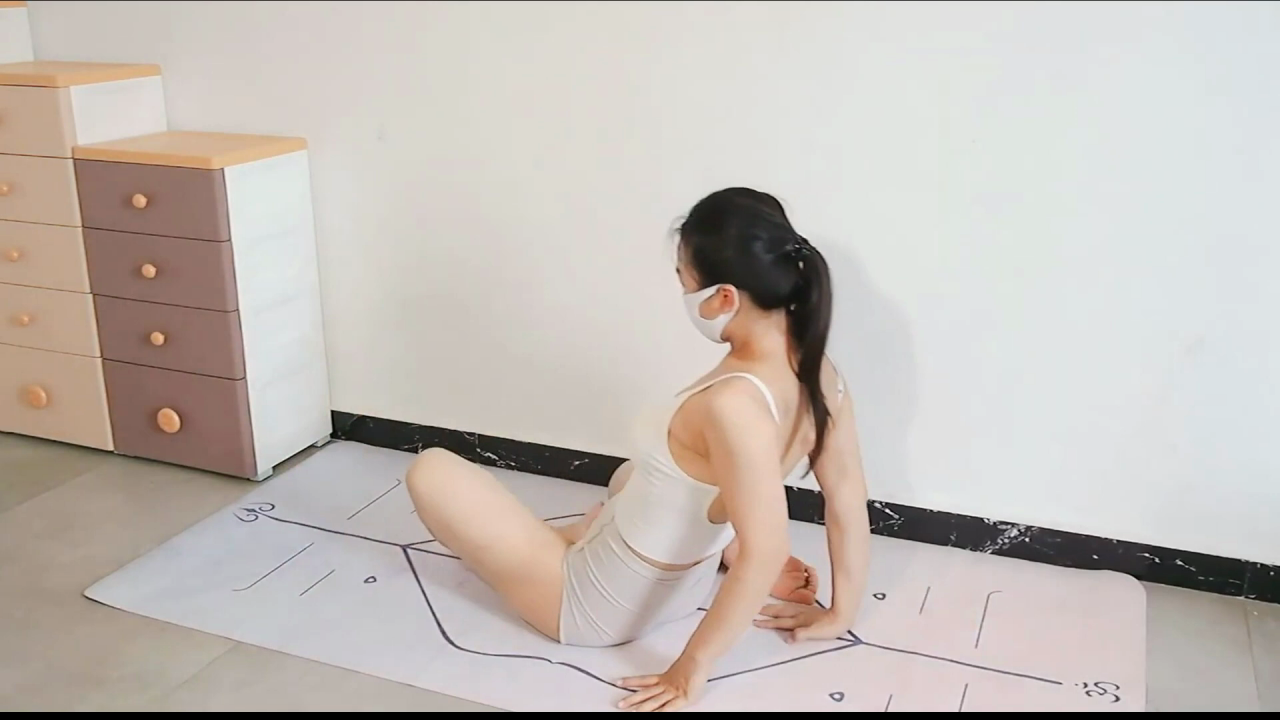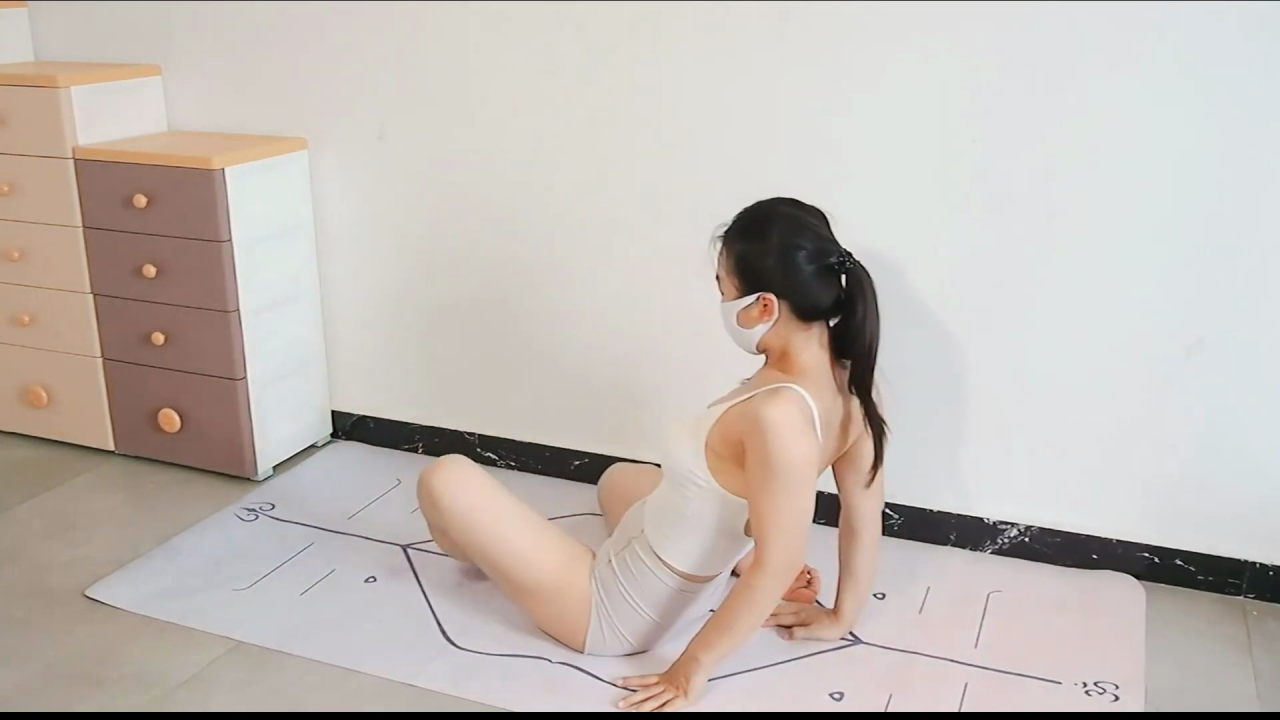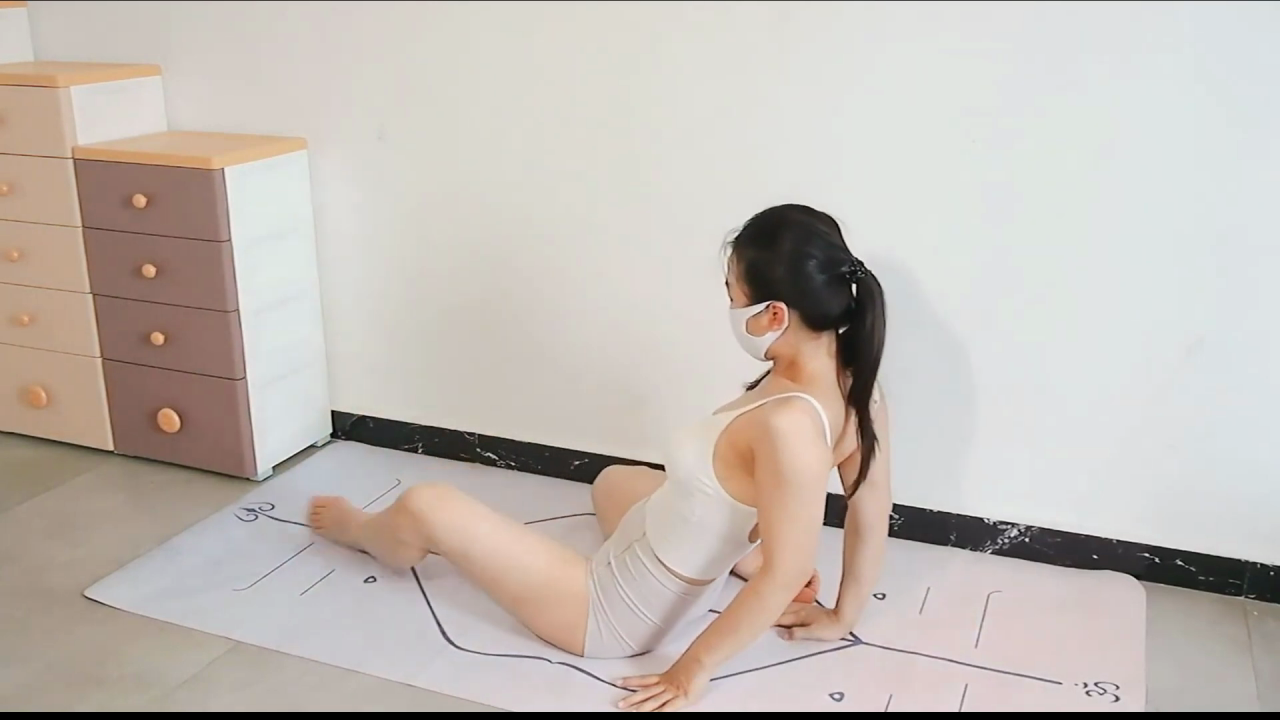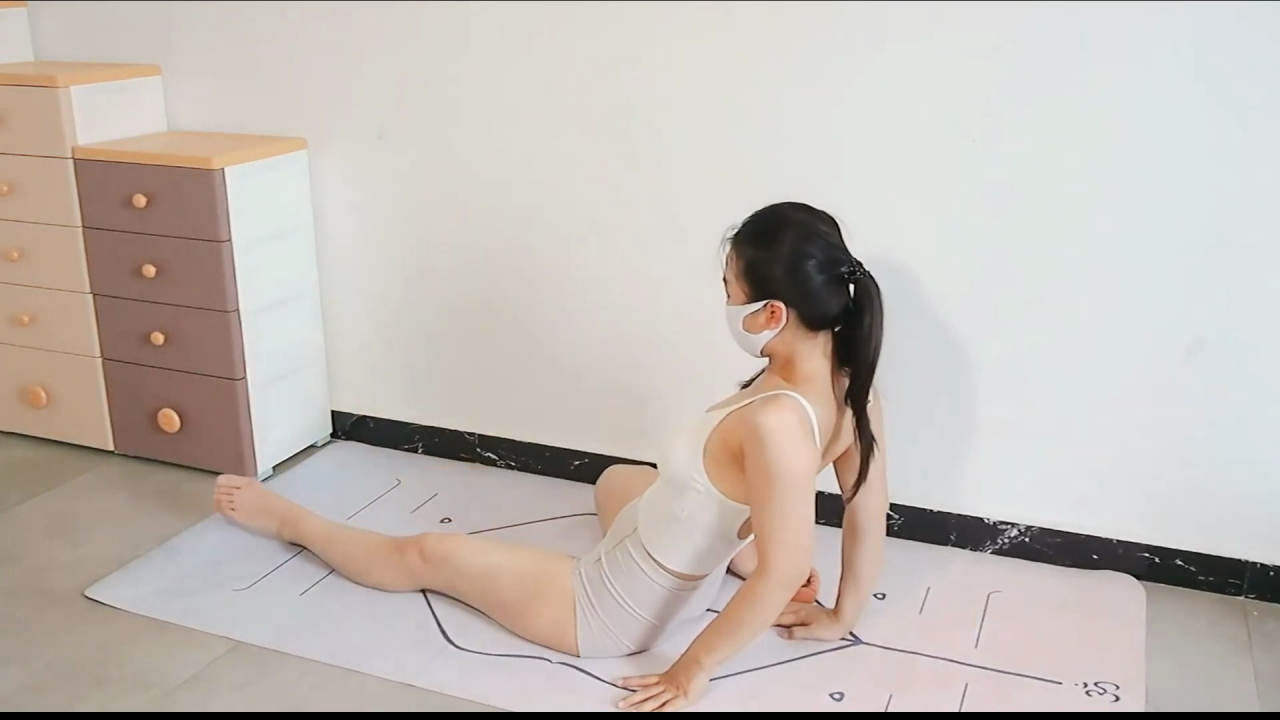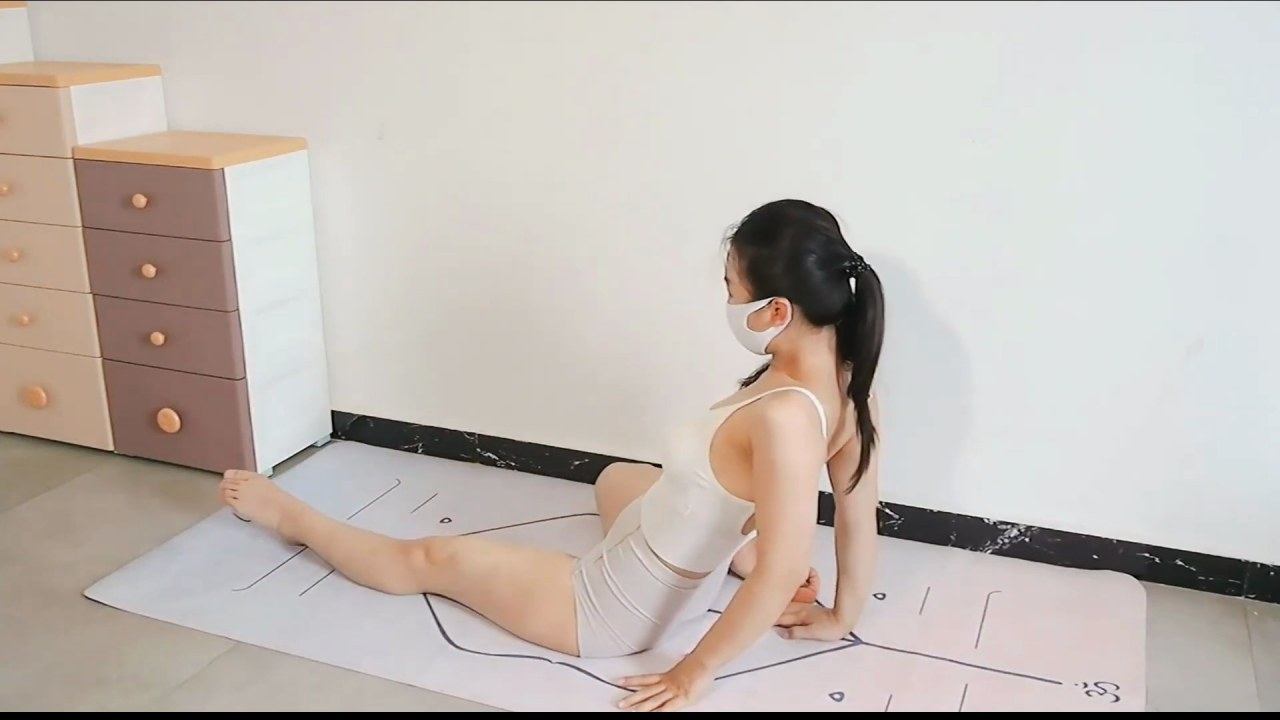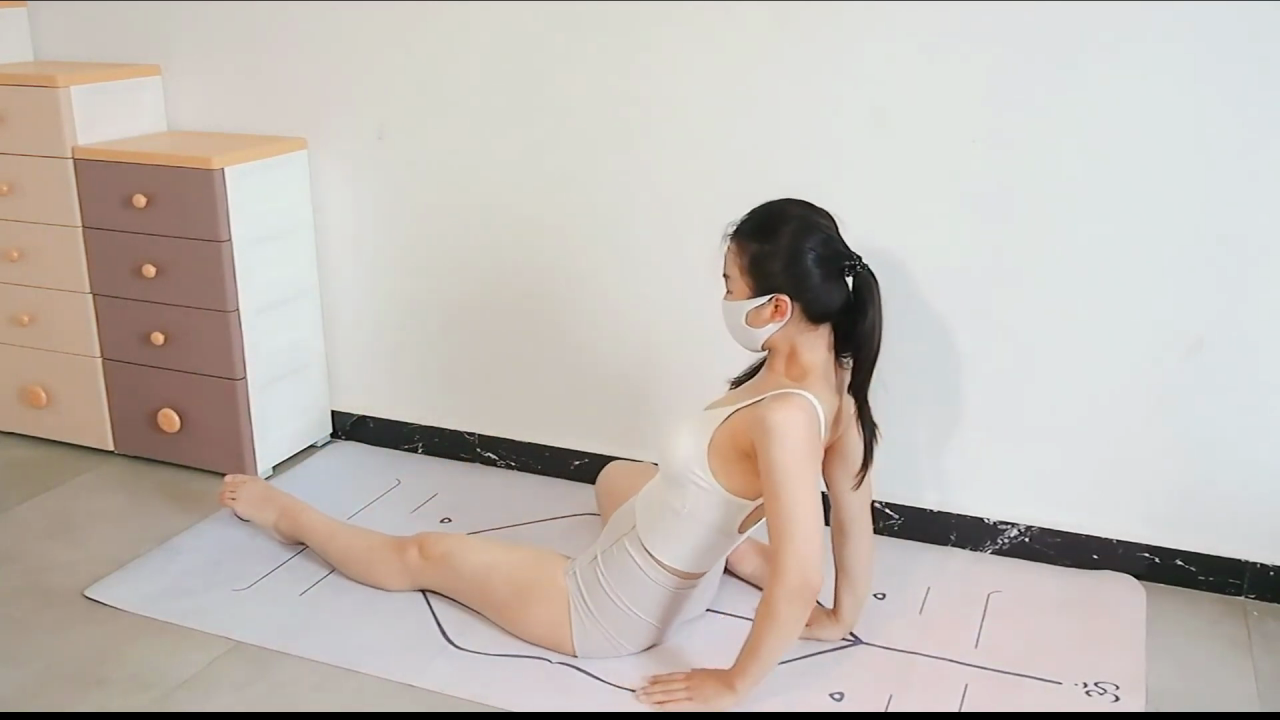
dt=0.3s
person 1, frame 1
left shoulder: (733, 402)
right shoulder: (817, 369)
left elbow: (764, 556)
right elbow: (848, 497)
left wrist: (690, 669)
right wrist: (839, 612)
left hip: (600, 605)
right hip: (686, 584)
left knee: (431, 473)
right knee: (632, 476)
person 1, frame 2
left shoulder: (779, 415)
right shoulder: (848, 380)
left elbow: (778, 567)
right elbow: (864, 506)
left wrist: (691, 669)
right wrist: (841, 614)
left hip: (615, 612)
right hip: (688, 585)
left knee: (446, 479)
right knee: (618, 478)
left ankle: (476, 551)
person 1, frame 3
left shoulder: (788, 423)
right shoulder: (848, 382)
left elbow: (785, 574)
right elbow: (870, 507)
left wrist: (694, 669)
right wrist: (837, 614)
left hip: (618, 611)
right hip: (684, 579)
left knee: (428, 504)
right knee: (615, 482)
left ankle: (356, 527)
person 1, frame 4
left shoulder: (777, 422)
right shoulder: (848, 383)
left elbow: (783, 577)
right elbow: (869, 508)
left wrist: (692, 669)
right wrist: (841, 615)
left hip: (615, 613)
right hip: (685, 578)
left knee: (429, 555)
right knee: (618, 480)
left ankle: (288, 519)
person 1, frame 5
left shoulder: (784, 418)
right shoulder: (845, 377)
left elbow: (783, 574)
right elbow: (858, 506)
left wrist: (698, 671)
right wrist: (841, 615)
left hip: (620, 611)
right hip: (685, 581)
left knee: (432, 559)
right knee: (617, 477)
left ankle: (291, 515)
right ankle: (750, 555)
person 1, frame 6
left shoulder: (784, 418)
right shoulder: (836, 376)
left elbow: (800, 580)
right elbow: (853, 506)
left wrist: (735, 683)
right wrist: (842, 615)
left hip: (615, 611)
right hip: (682, 579)
left knee: (427, 556)
right knee: (618, 477)
left ankle: (291, 517)
right ankle: (751, 560)
